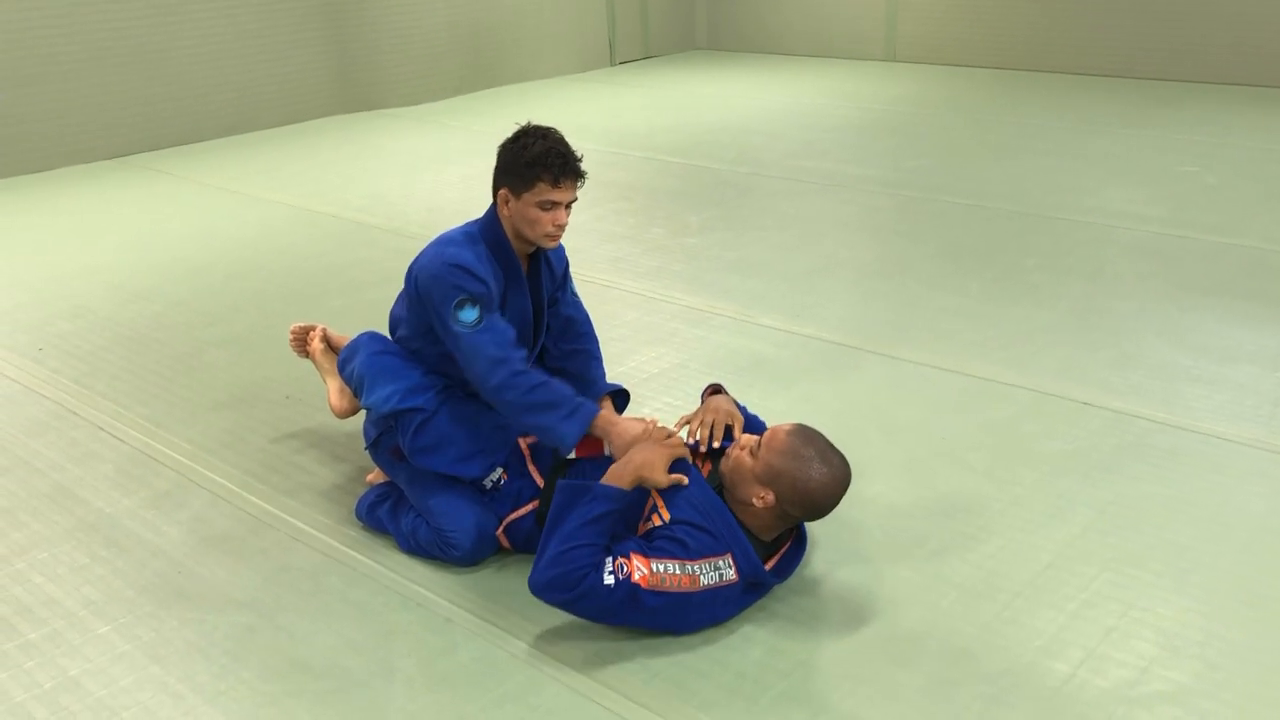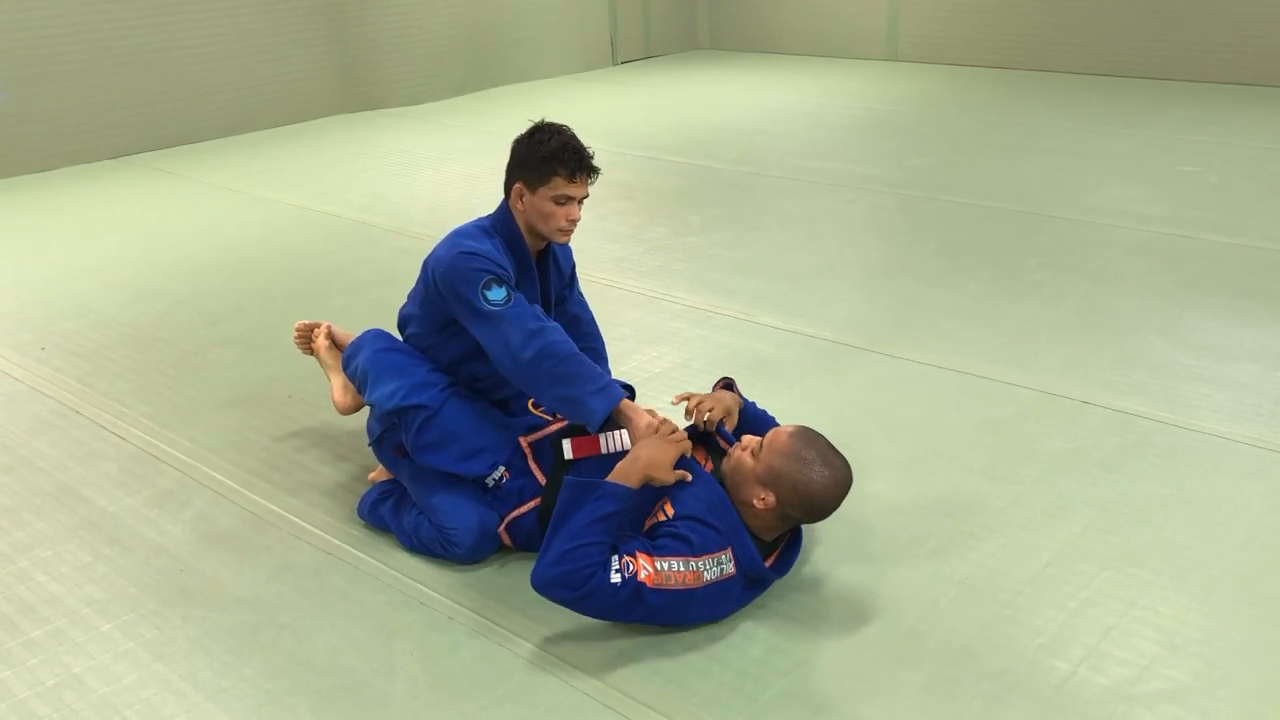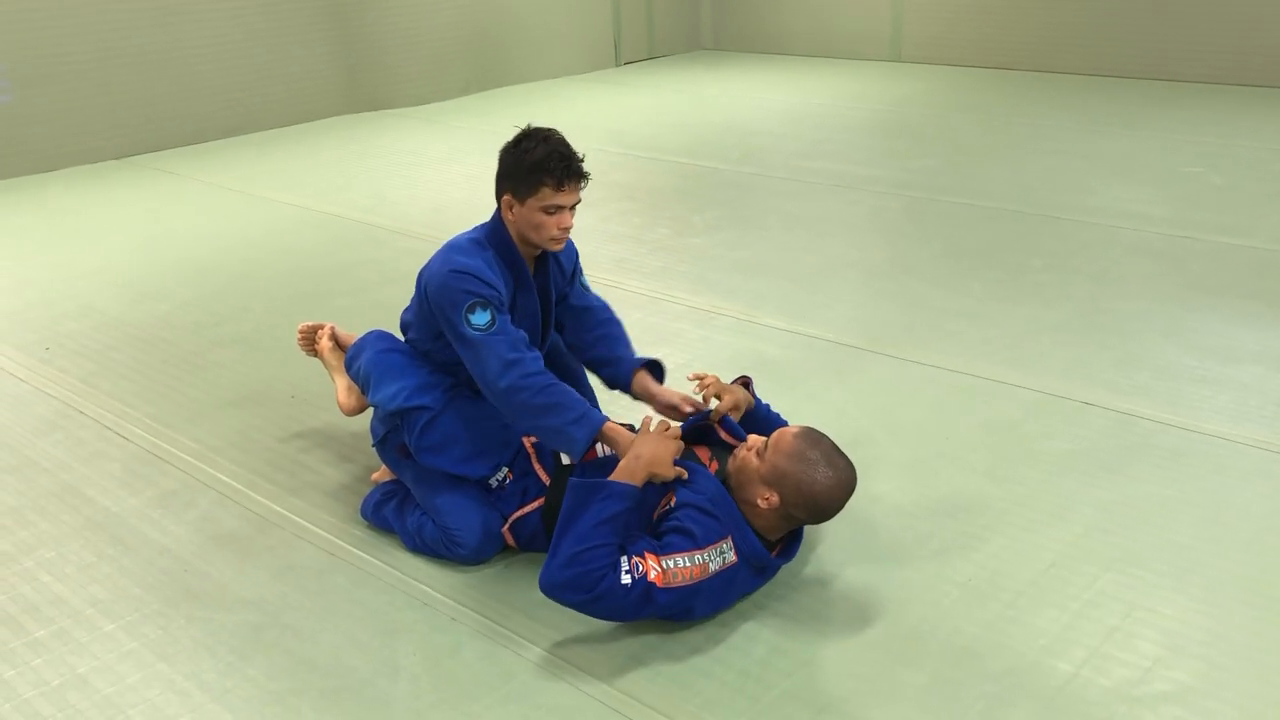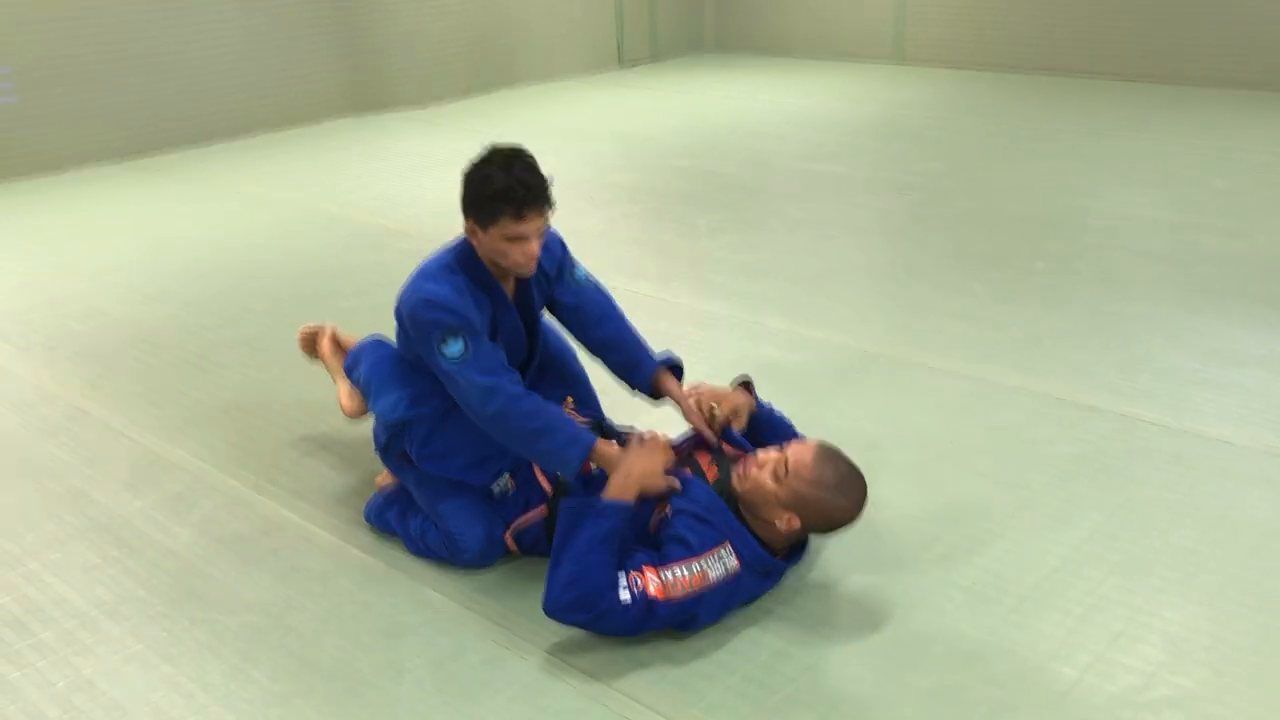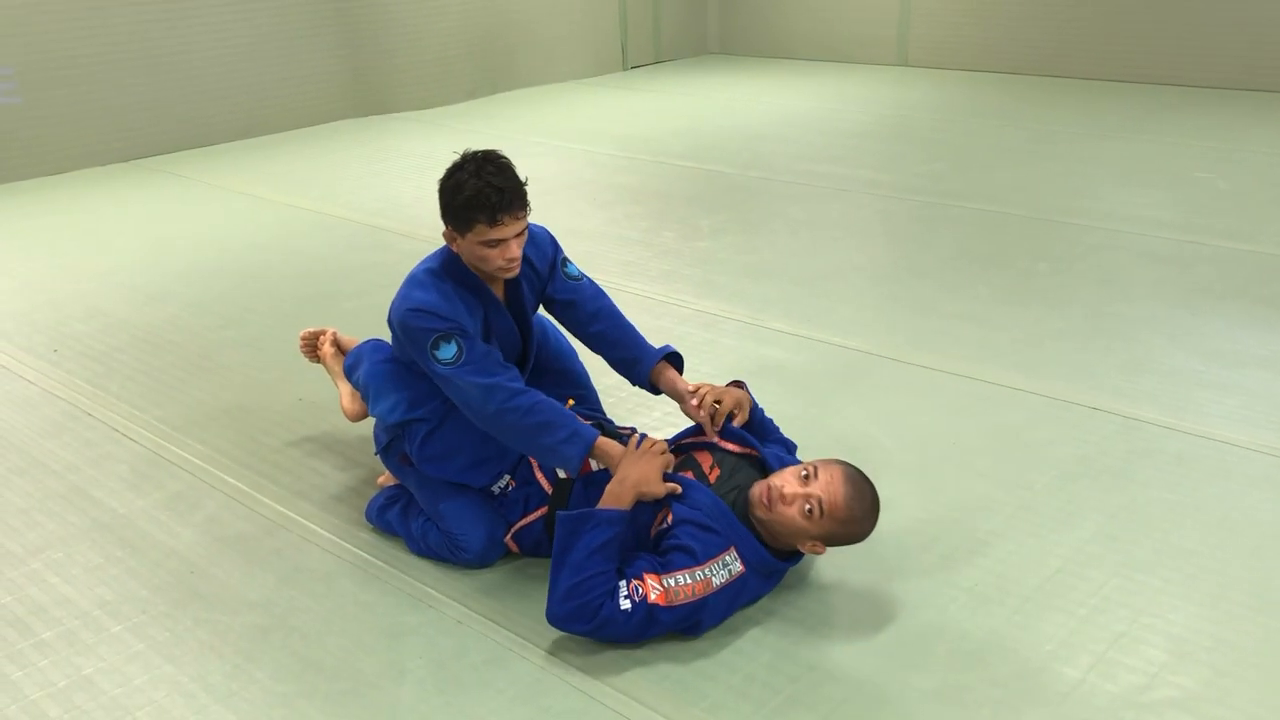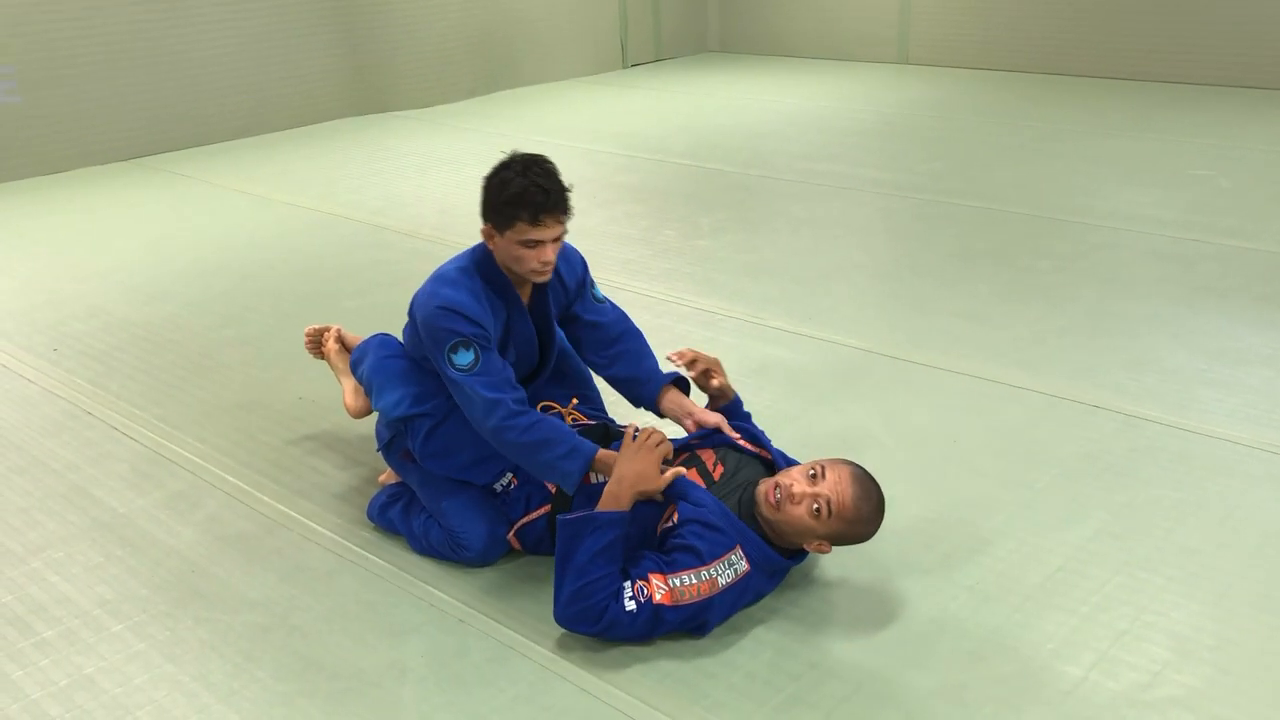
dt=0.3s
person 1, frame 1
left shoulder: (702, 557)
right shoulder: (774, 526)
left elbow: (562, 579)
right elbow: (749, 439)
left wrist: (622, 476)
right wrist: (722, 401)
left hip: (524, 492)
left knee: (403, 392)
left ankle: (355, 365)
person 1, frame 2
left shoulder: (703, 556)
right shoulder: (775, 519)
left elbow: (566, 577)
right elbow: (767, 438)
left wrist: (632, 472)
right wrist: (732, 402)
left hip: (521, 486)
left knee: (413, 401)
left ankle: (358, 359)
person 1, frame 3
left shoulder: (706, 548)
right shoulder: (776, 517)
left elbow: (576, 580)
right elbow: (777, 437)
left wrist: (634, 470)
right wrist: (742, 399)
left hip: (525, 487)
left ankle: (361, 359)
person 1, frame 4
left shoulder: (710, 558)
right shoulder: (775, 460)
left elbow: (578, 600)
right elbow: (778, 431)
left wrist: (623, 485)
right wrist: (745, 402)
left hip: (530, 492)
left ankle: (364, 363)
right ankle: (366, 368)
person 1, frame 5
left shoulder: (716, 561)
right shoulder: (770, 467)
left elbow: (580, 610)
right elbow: (772, 442)
left wrist: (621, 492)
right wrist: (740, 400)
left hip: (527, 494)
left knee: (405, 391)
left ankle: (361, 365)
right ankle: (361, 367)
person 1, frame 6
left shoulder: (721, 563)
right shoulder: (775, 469)
left elbow: (589, 610)
left wrist: (621, 488)
right wrist: (723, 392)
left hip: (534, 491)
right hip: (578, 434)
left ankle: (370, 360)
right ankle: (371, 373)
person 2, frame 1
left shoulder: (548, 255)
right shoulder: (452, 269)
left elbow: (573, 344)
right elbow: (504, 377)
left wrist: (605, 412)
right wrist: (606, 426)
left hip: (495, 405)
right hip: (428, 412)
person 2, frame 2
left shoulder: (555, 252)
right shoulder: (468, 260)
left elbow: (578, 337)
right elbow: (533, 351)
left wrist: (618, 406)
right wrist: (625, 413)
left hip: (501, 398)
person 2, frame 3
left shoulder: (556, 250)
right shoulder: (462, 273)
left elbow: (590, 321)
right elbow: (516, 379)
left wrist: (648, 388)
right wrist: (616, 437)
right hip: (436, 415)
right knee: (473, 538)
person 2, frame 4
left shoulder: (543, 249)
right shoulder: (433, 300)
left elbow: (599, 322)
right elbow: (501, 404)
left wrist: (676, 391)
right wrist: (606, 456)
right hip: (438, 424)
right knee: (475, 545)
right ankle: (413, 481)
person 2, frame 5
left shoulder: (534, 247)
right shoulder: (423, 308)
left elbow: (595, 316)
right elbow: (503, 403)
left wrist: (676, 386)
right wrist: (609, 453)
right hip: (436, 425)
right knee: (477, 544)
right ankle: (412, 479)
person 2, frame 6
left shoulder: (561, 265)
right shoulder: (448, 305)
left elbow: (612, 342)
right elbow: (503, 419)
left wrist: (681, 408)
right wrist: (608, 465)
right hip: (438, 423)
right knee: (479, 543)
right ankle: (413, 473)
